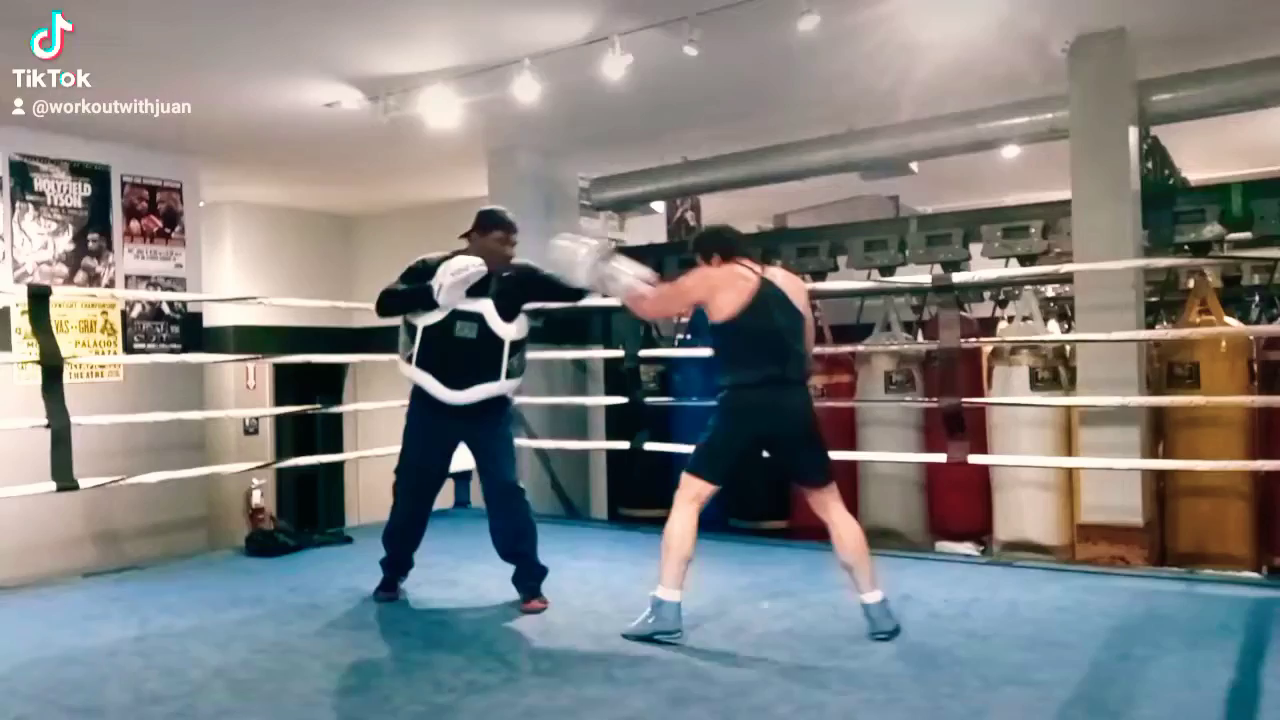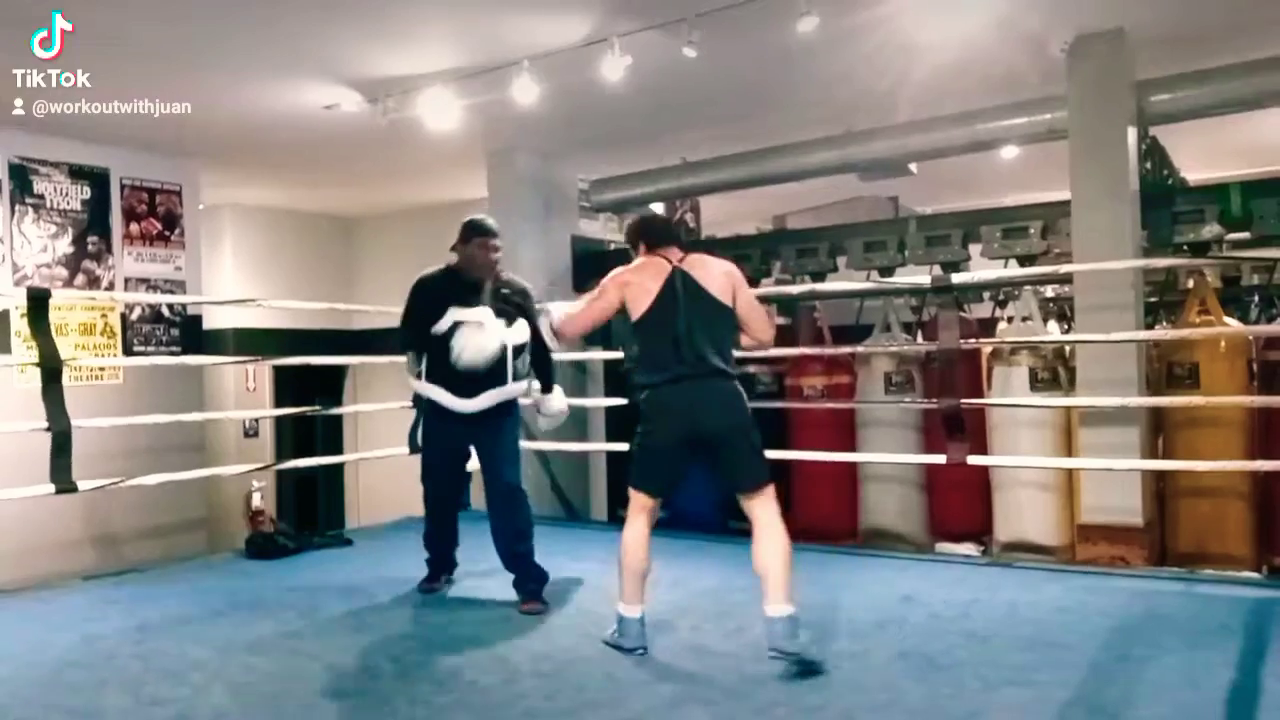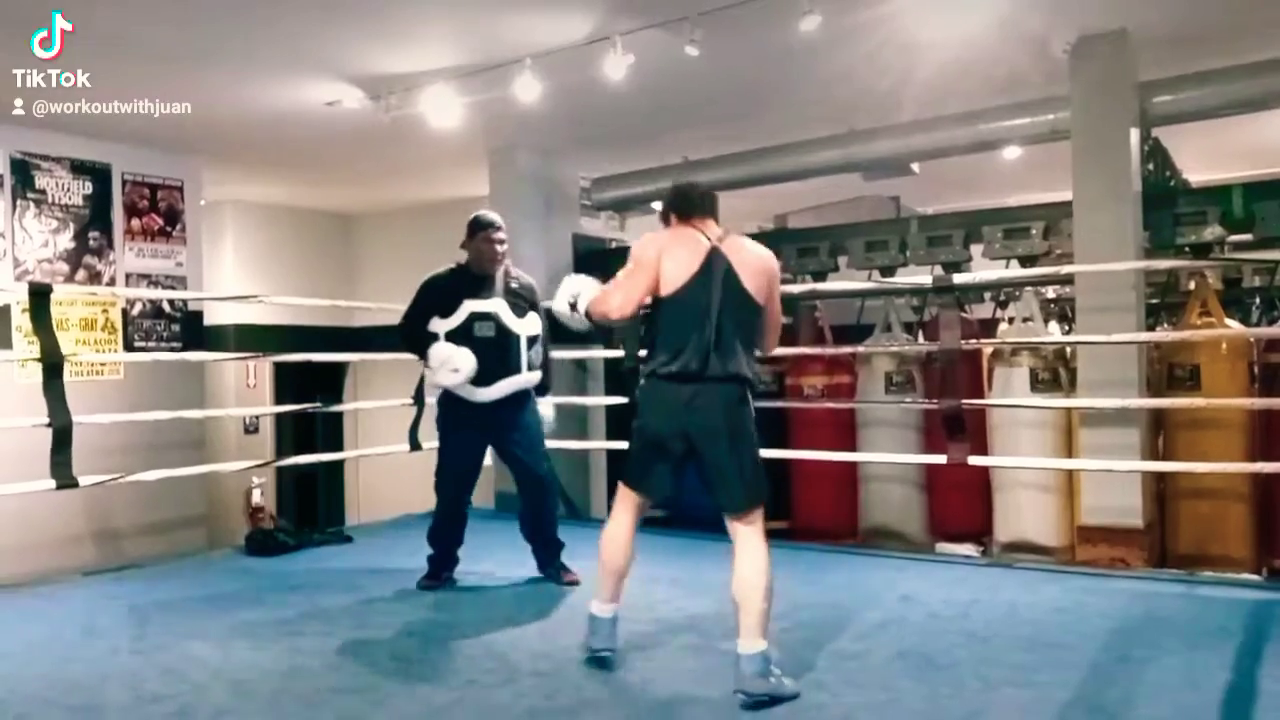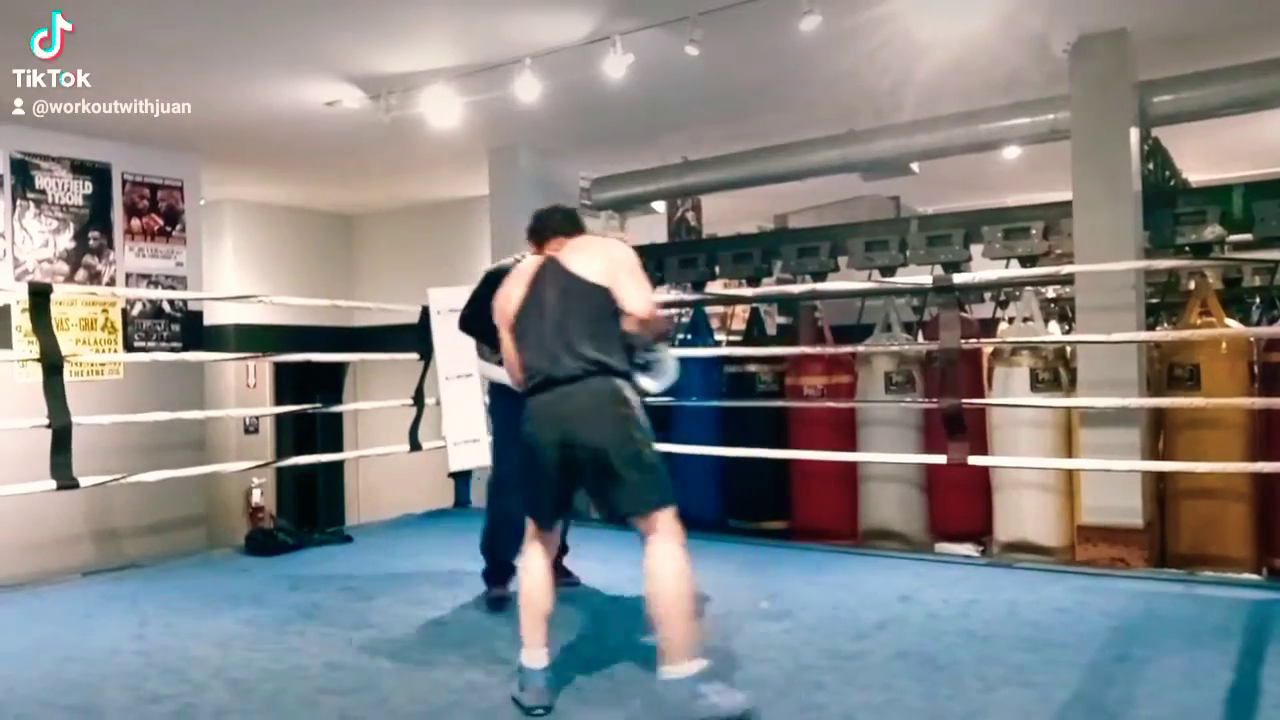
dt=0.5s
person 1, frame 1
left shoulder: (711, 280)
right shoulder: (792, 282)
left elbow: (647, 306)
left wrist: (627, 285)
left hip: (741, 406)
right hip: (793, 405)
left knee: (687, 500)
right knee: (830, 506)
left ankle: (666, 613)
right ankle: (877, 610)
person 1, frame 2
left shoulder: (630, 277)
right shoulder: (722, 270)
left elbow: (571, 327)
right elbow: (763, 335)
left wrist: (553, 320)
left hip: (665, 407)
right hip: (722, 400)
left knee: (639, 515)
right knee: (764, 511)
left ankle: (629, 627)
right ankle: (783, 628)
person 1, frame 3
left shoulder: (657, 246)
right shoulder: (761, 260)
left elbow: (614, 307)
right elbow: (766, 341)
left wrist: (581, 303)
left hip: (663, 399)
right hip: (726, 403)
left knee: (626, 509)
right knee: (748, 531)
left ankle: (602, 631)
right ankle: (754, 669)
person 1, frame 4
left shoulder: (510, 286)
right shoulder: (607, 251)
right elbow: (643, 313)
right wrist: (646, 344)
left hip: (542, 414)
right hip: (603, 401)
left knee: (539, 543)
right knee: (662, 532)
left ankle: (533, 677)
person 2, frame 1
left shoulder: (518, 279)
right shoulder: (430, 269)
left elbow: (564, 290)
right elbow: (386, 304)
right wrist: (434, 290)
left hip: (488, 407)
right hip: (431, 404)
left knee: (504, 491)
right knee: (411, 489)
left ankle: (529, 581)
right ankle: (392, 572)
person 2, frame 2
left shoulder: (515, 291)
right shoulder: (431, 287)
left elbow: (537, 341)
right elbow: (410, 334)
left wrist: (549, 390)
right wrist: (455, 344)
left hip: (497, 410)
right hip: (441, 410)
left knee: (507, 492)
right knee: (440, 492)
left ankle: (529, 583)
right ankle: (440, 566)
person 2, frame 3
left shoulder: (524, 286)
right shoulder: (440, 286)
left elbow: (538, 340)
right elbow: (409, 330)
left wrist: (542, 393)
right wrist: (433, 350)
left hip: (515, 403)
right hip: (461, 404)
left knee: (538, 477)
right knee: (452, 486)
left ankle: (550, 559)
right ankle: (441, 565)
person 2, frame 4
right shoulder: (505, 276)
right elbow: (470, 321)
right hip: (512, 398)
right knee: (508, 479)
left ankle: (551, 560)
right ankle: (498, 572)
